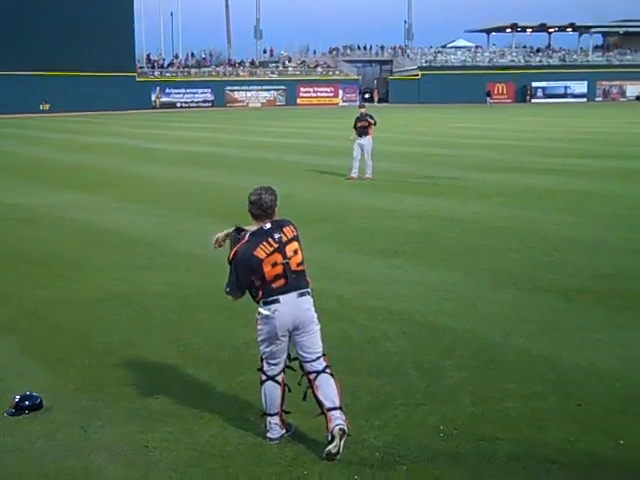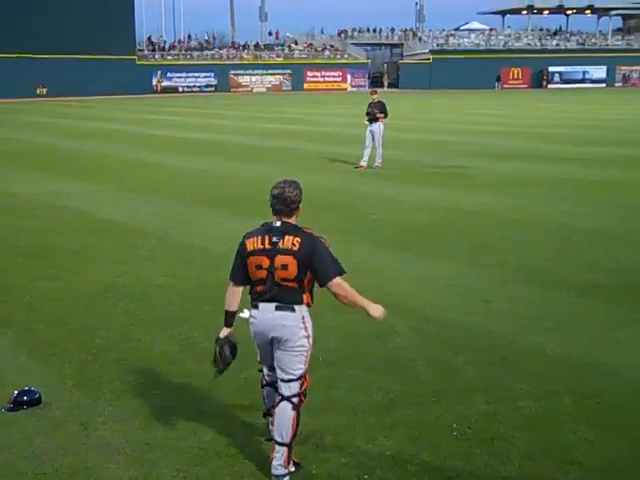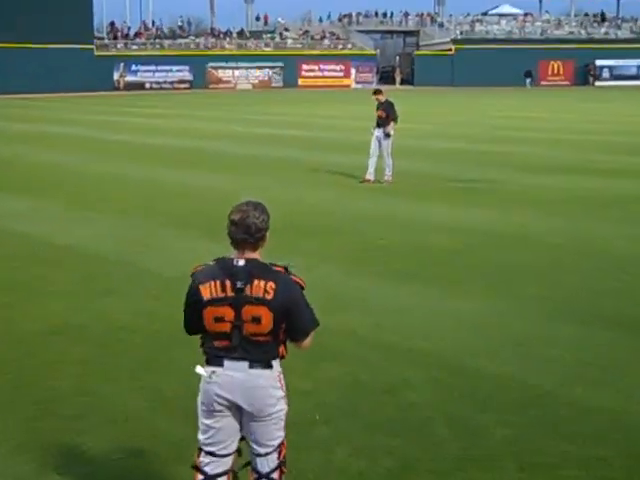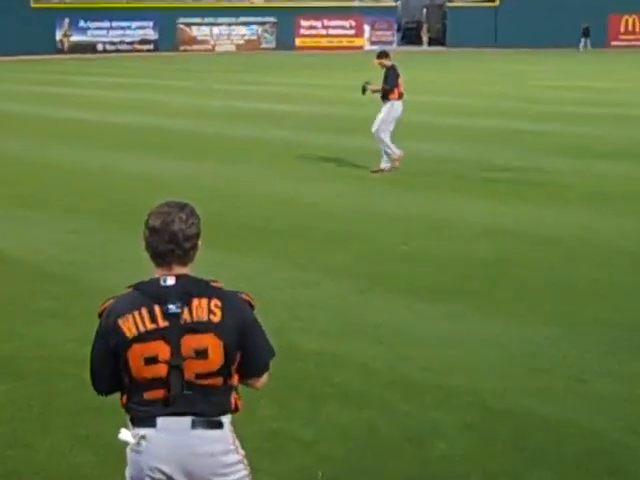
dt=0.7s
person 1, frame 1
left shoulder: (244, 251)
right shoulder: (288, 227)
left elbow: (235, 294)
left hip: (272, 312)
right hip: (303, 304)
left knee: (272, 371)
right knee: (317, 366)
left ankle: (275, 427)
person 1, frame 2
left shoulder: (250, 240)
right shoulder: (308, 242)
left elbow: (236, 286)
right elbow: (336, 285)
left wrist: (227, 326)
right wrist: (368, 306)
left hip: (260, 318)
right hip: (292, 320)
left knee: (271, 376)
right knee: (291, 388)
left ankle: (275, 425)
person 1, frame 3
left shoulder: (204, 278)
right shoulder: (283, 284)
left elbow: (192, 328)
right elbow: (304, 341)
left hip: (218, 378)
right hip: (262, 380)
person 1, frame 4
left shoulder: (120, 311)
right shoulder: (230, 305)
left elbow: (103, 384)
right elbow: (257, 379)
left hip: (150, 442)
right hip: (212, 440)
